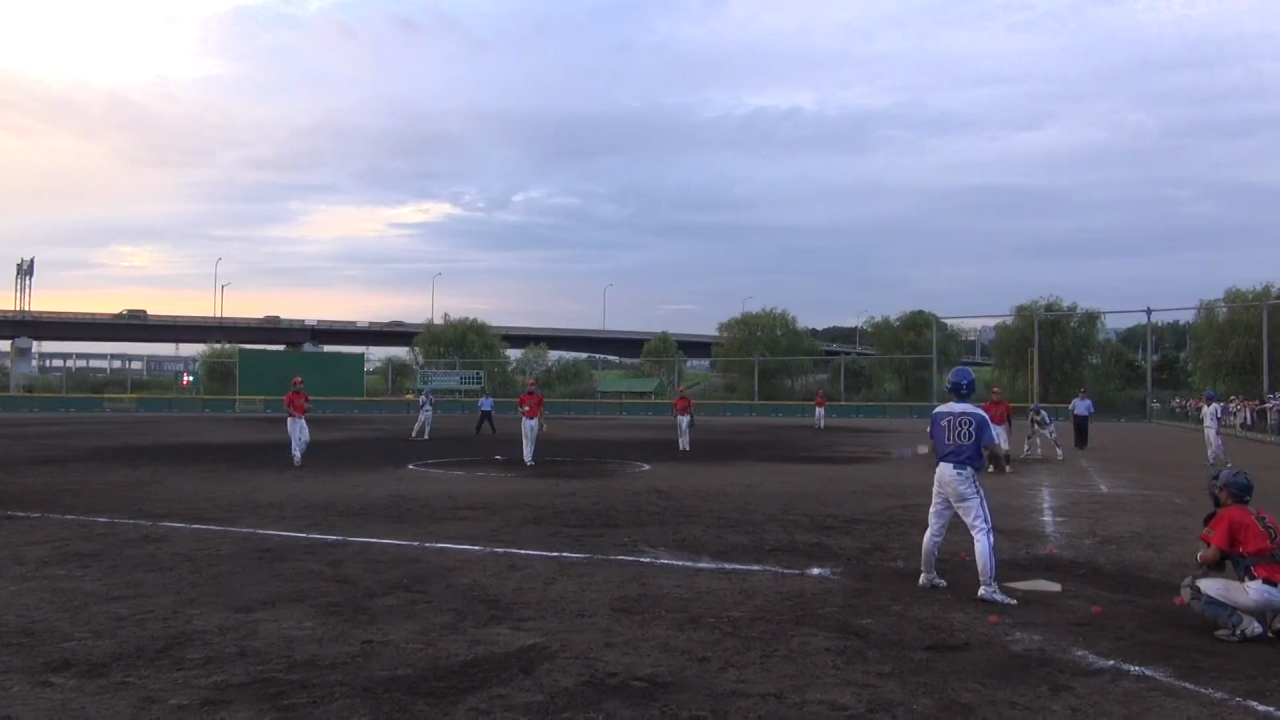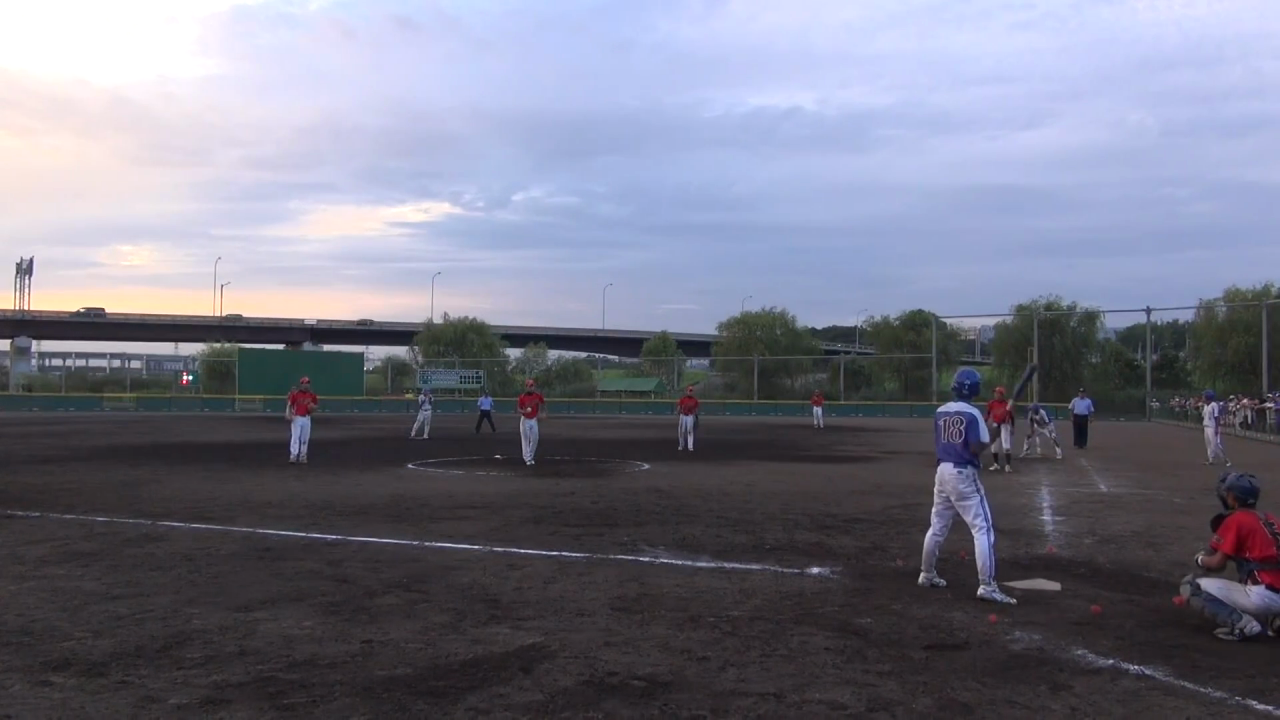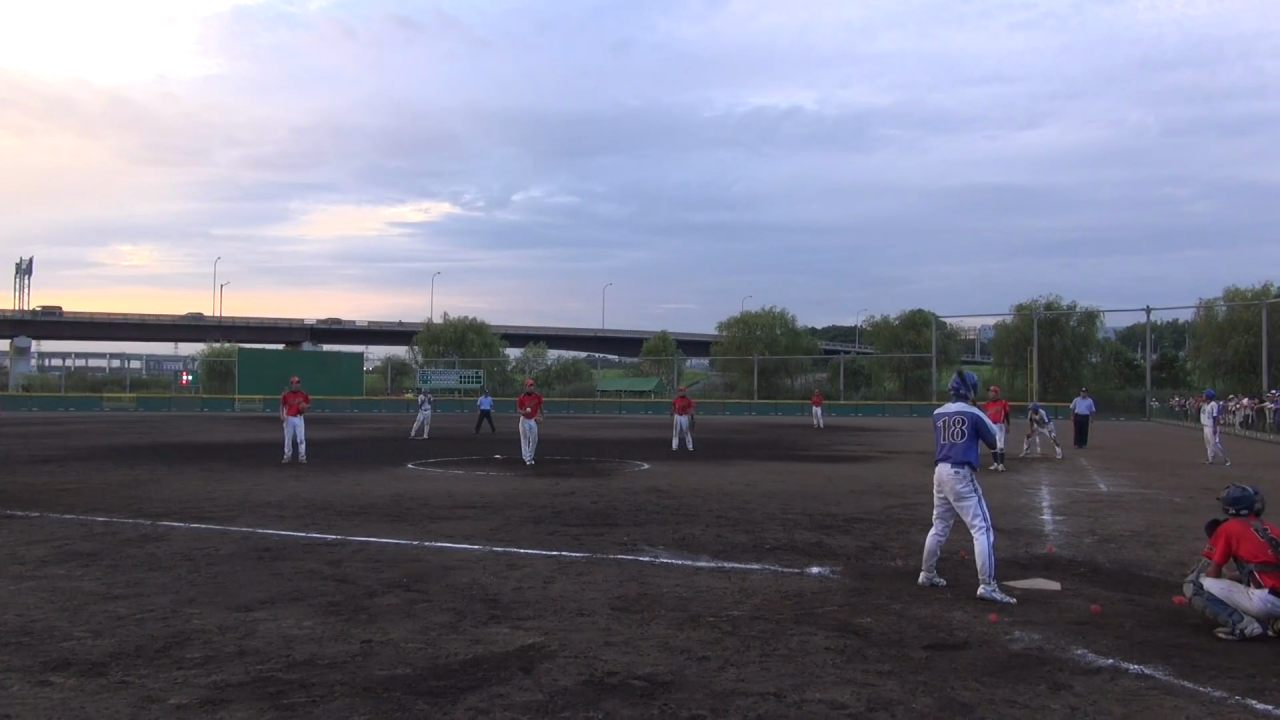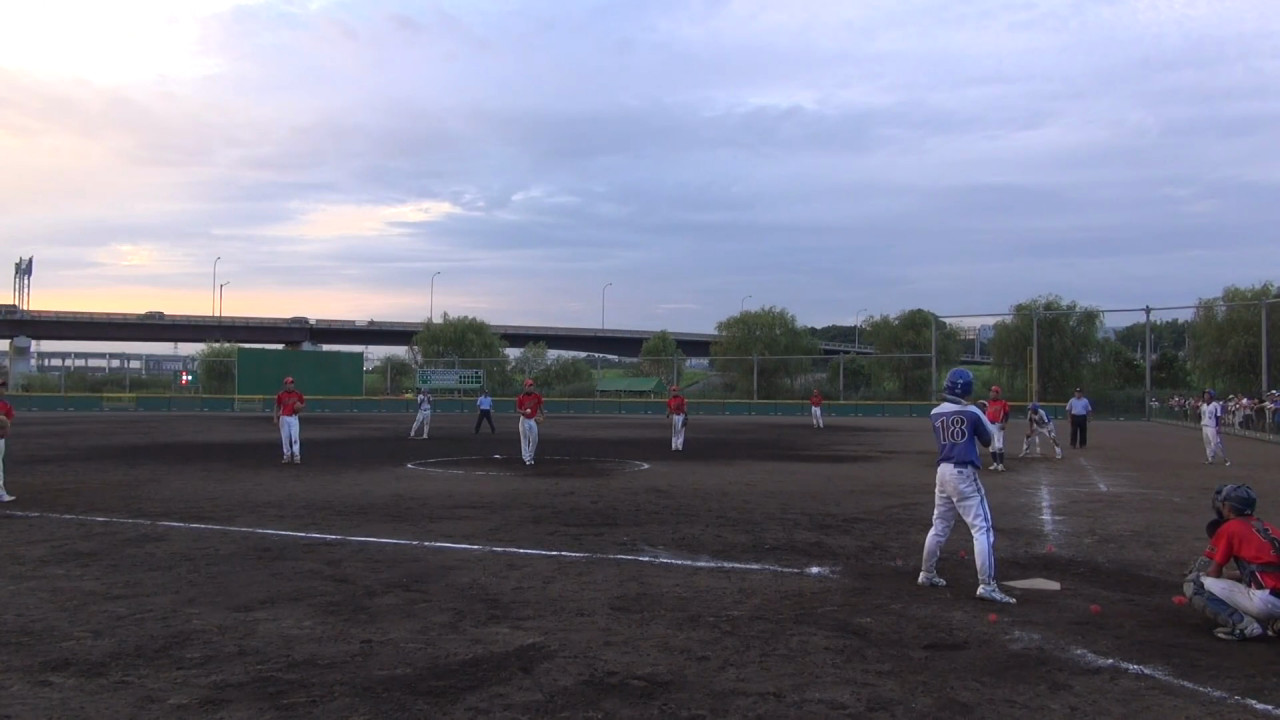
dt=0.7s
person 1, frame 1
left shoulder: (938, 412)
right shoulder: (979, 416)
left elbow: (934, 445)
right elbow: (989, 449)
left hip: (942, 472)
right hip: (965, 475)
left knee: (935, 527)
right knee: (982, 532)
left ankle: (927, 575)
right ankle: (988, 587)
person 1, frame 2
left shoulder: (941, 412)
right shoulder: (972, 414)
right elbow: (975, 449)
right wrist: (987, 441)
left hip: (942, 472)
right hip: (963, 475)
left knee: (937, 527)
right knee: (982, 530)
left ankle: (927, 574)
right ankle: (987, 586)
person 1, frame 3
left shoulder: (938, 413)
right shoulder: (973, 414)
right elbow: (992, 444)
left hip: (941, 473)
right hip: (961, 475)
left knee: (939, 526)
right knee: (982, 530)
left ankle: (927, 574)
right ankle: (987, 586)
person 1, frame 4
left shoulder: (936, 413)
right shoulder: (971, 412)
right elbow: (987, 442)
left hip: (942, 472)
right hip: (963, 474)
left knee: (939, 527)
right knee: (982, 530)
left ankle: (927, 574)
right ankle: (987, 586)
person 2, frame 1
left shoulder: (1227, 515)
right shoulder: (1263, 516)
left elbow: (1212, 555)
left wrist: (1199, 557)
right wrist: (1227, 554)
left hip: (1260, 593)
left knee: (1190, 588)
left ankle: (1243, 625)
person 2, frame 2
left shoulder: (1236, 520)
left elbow: (1218, 562)
left wrist: (1201, 559)
right wrist: (1233, 555)
left hip: (1261, 597)
left knee: (1190, 586)
left ankle: (1241, 624)
person 2, frame 3
left shoulder: (1228, 527)
left elbow: (1213, 574)
right wrist: (1229, 576)
left hip: (1262, 601)
left knee: (1193, 584)
left ankle: (1243, 625)
person 2, frame 4
left shoulder: (1229, 528)
left elbow: (1213, 573)
right wrist: (1229, 574)
left hip: (1263, 602)
left knee: (1194, 584)
left ankle: (1243, 625)
